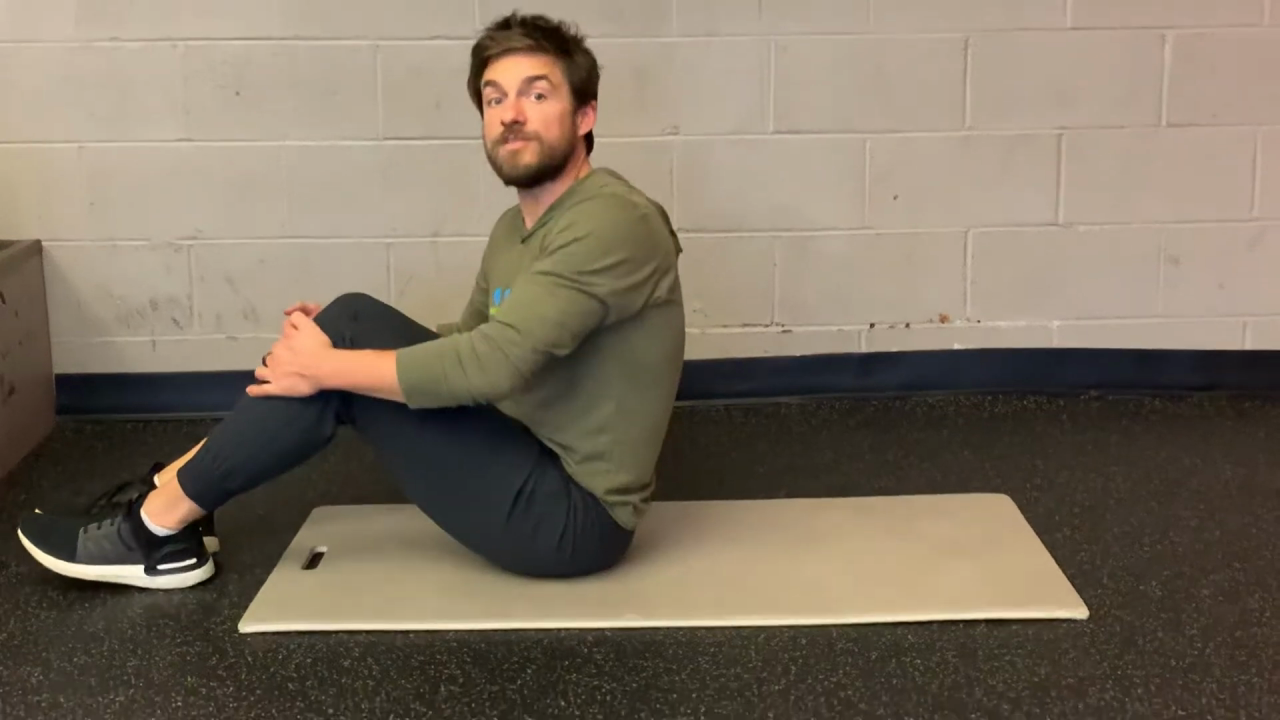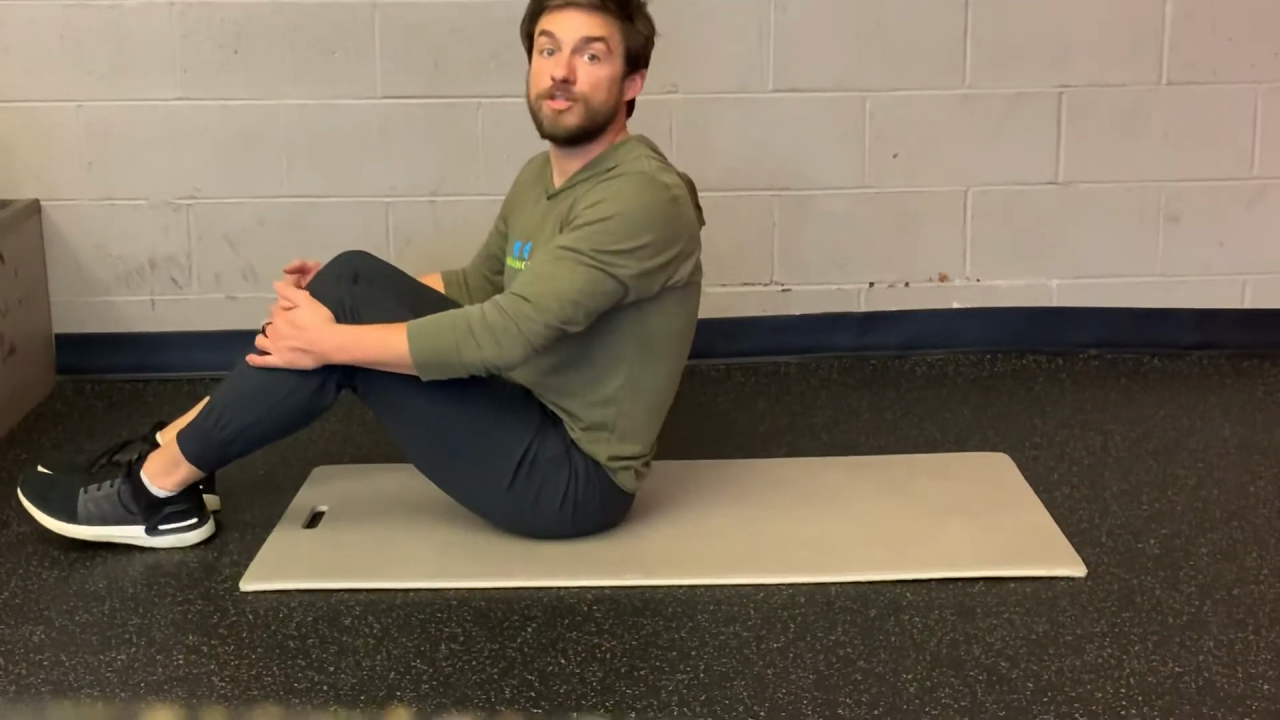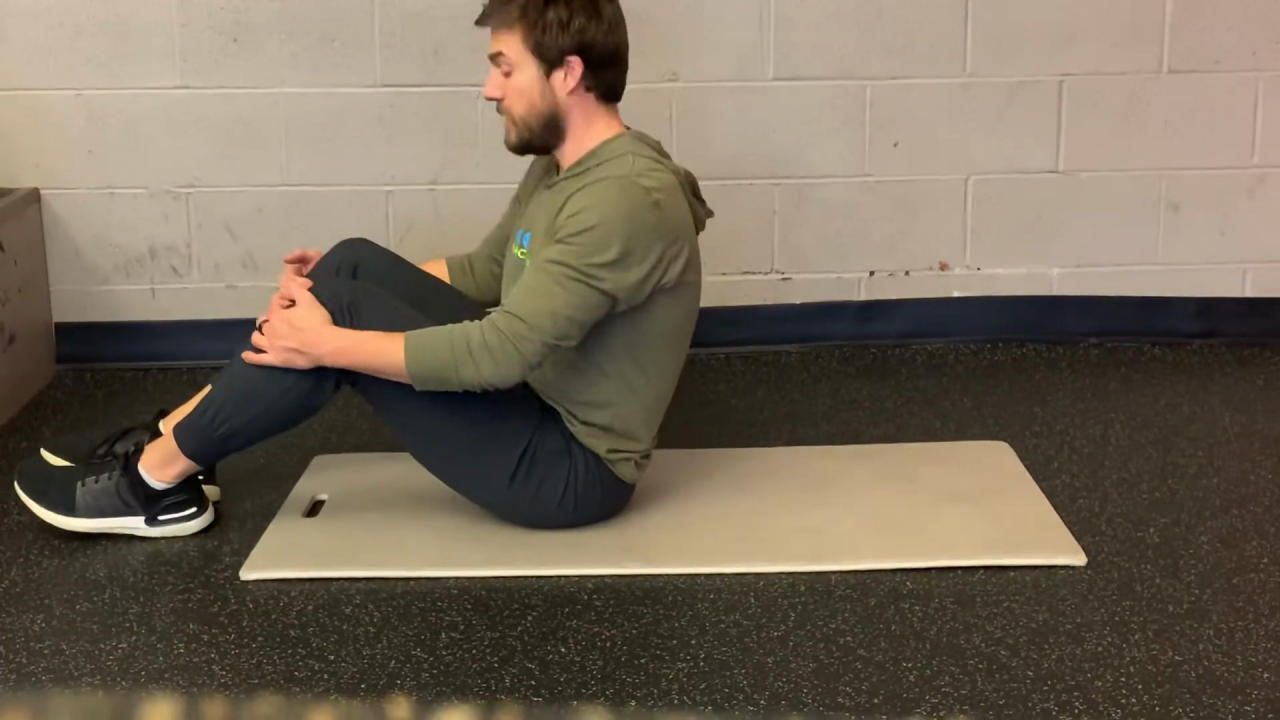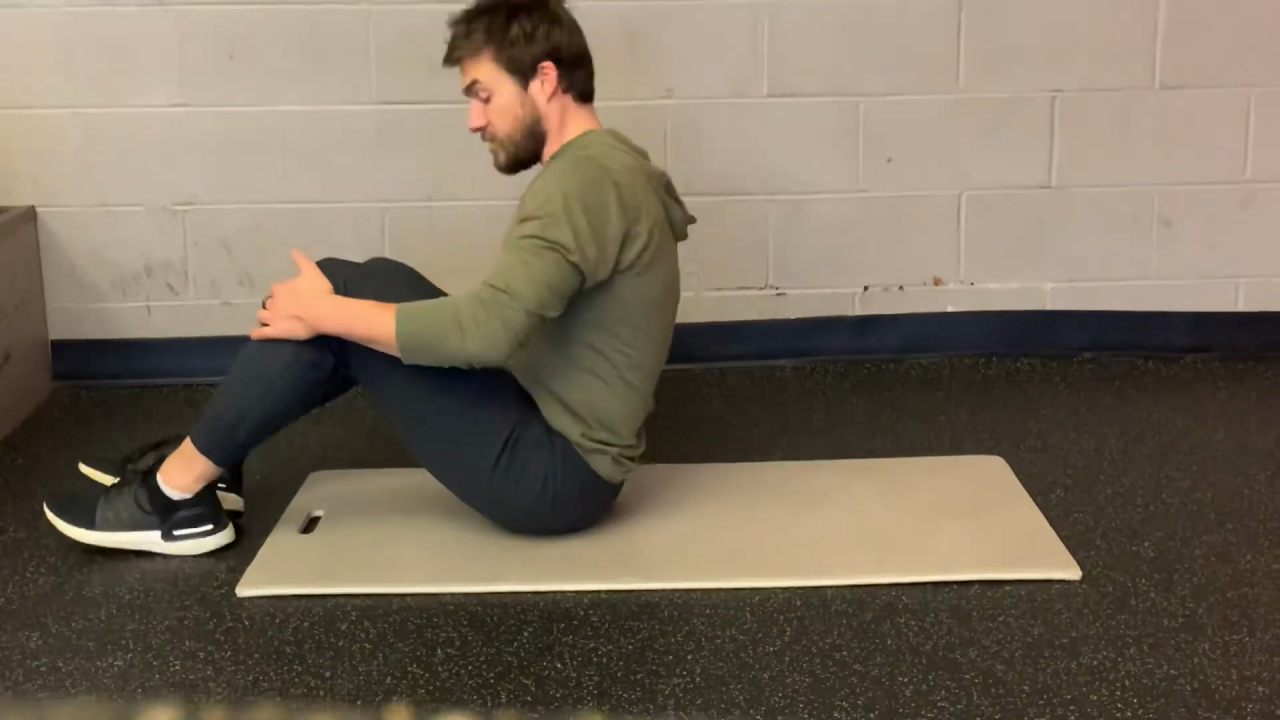
dt=0.7s
person 1, frame 1
left shoulder: (613, 223)
right shoulder: (516, 227)
left elbow: (492, 361)
right elbow: (475, 340)
left wrist: (327, 367)
right wrist: (340, 342)
left hip: (571, 515)
right hip: (537, 463)
left knee: (339, 366)
right knee: (354, 318)
left ankle: (156, 529)
right ankle: (173, 491)
person 1, frame 2
left shoulder: (643, 199)
right shoulder: (541, 177)
left elbow: (504, 332)
right elbow: (480, 286)
left wrist: (332, 339)
right wrist: (344, 296)
left hip: (572, 478)
right hip: (540, 420)
left knee: (346, 318)
right knee: (352, 276)
left ankle: (157, 487)
right ankle: (173, 451)
person 1, frame 3
left shoulder: (625, 200)
right shoulder: (564, 166)
left elbow: (501, 352)
right elbow: (486, 273)
left wrist: (328, 344)
right wrist: (339, 283)
left hip: (570, 470)
right hip: (541, 405)
left knee: (341, 315)
right knee: (355, 264)
left ankle: (156, 480)
right ankle: (174, 438)
person 1, frame 4
left shoulder: (583, 179)
right shoulder: (593, 170)
left elbow: (487, 330)
right elbow: (506, 312)
left wrist: (328, 313)
right wrist: (350, 301)
left hip: (553, 474)
right hip: (557, 442)
left knee: (339, 294)
right knee: (380, 283)
left ankle: (176, 496)
right ankle: (212, 456)
